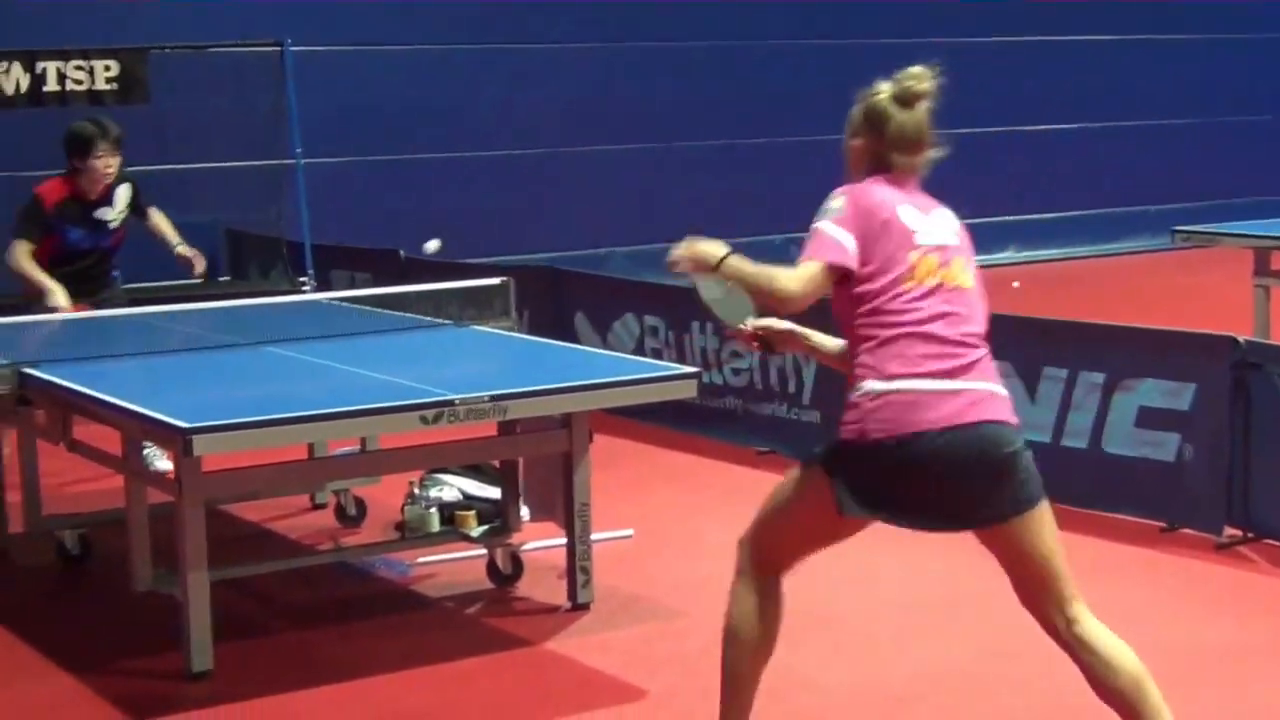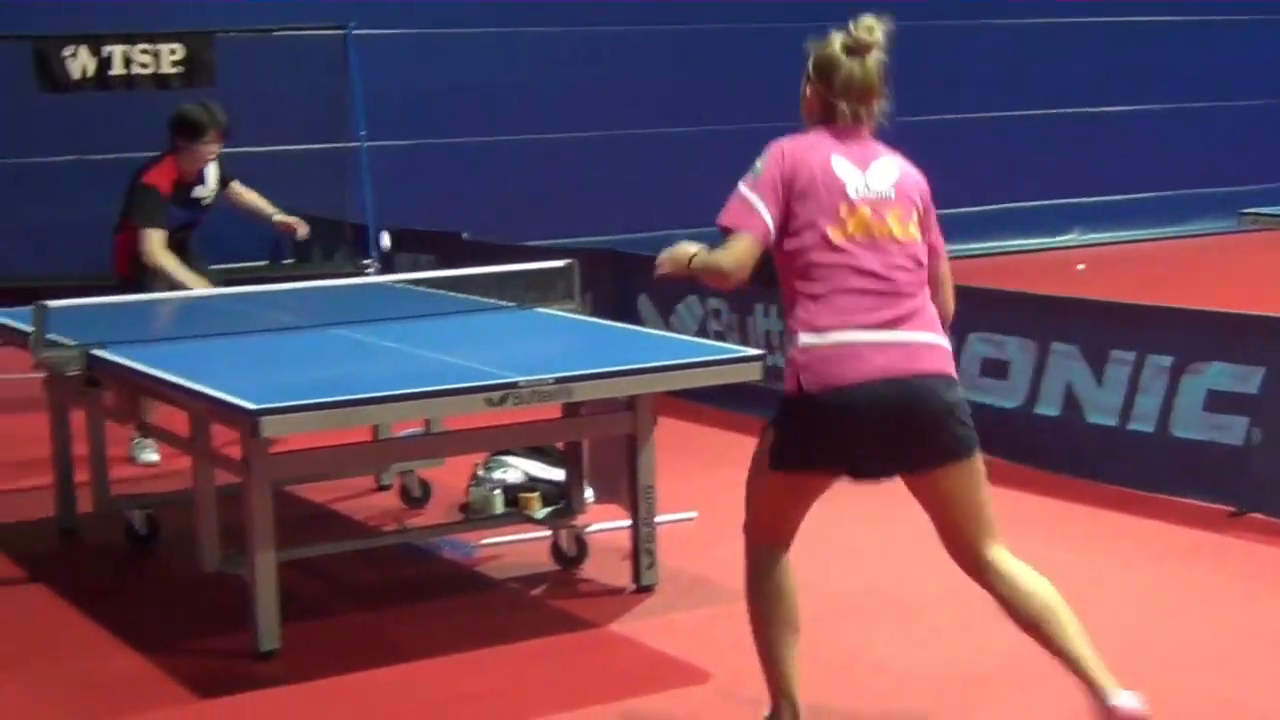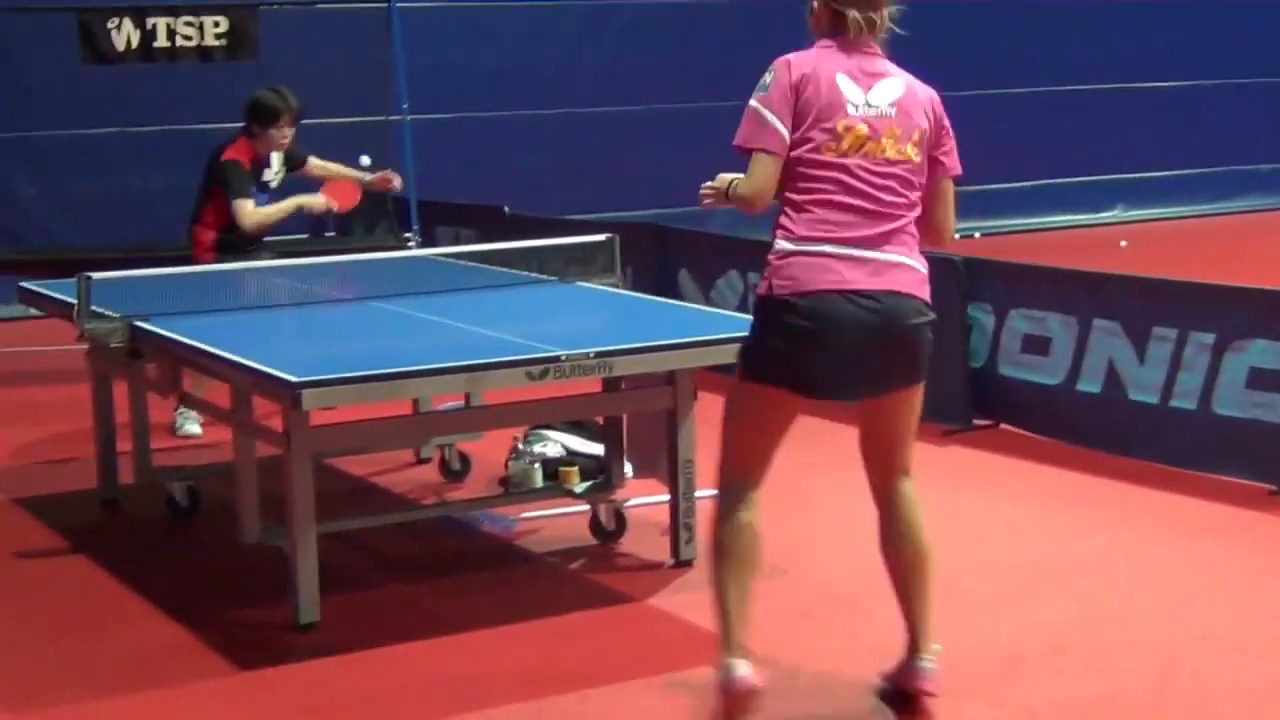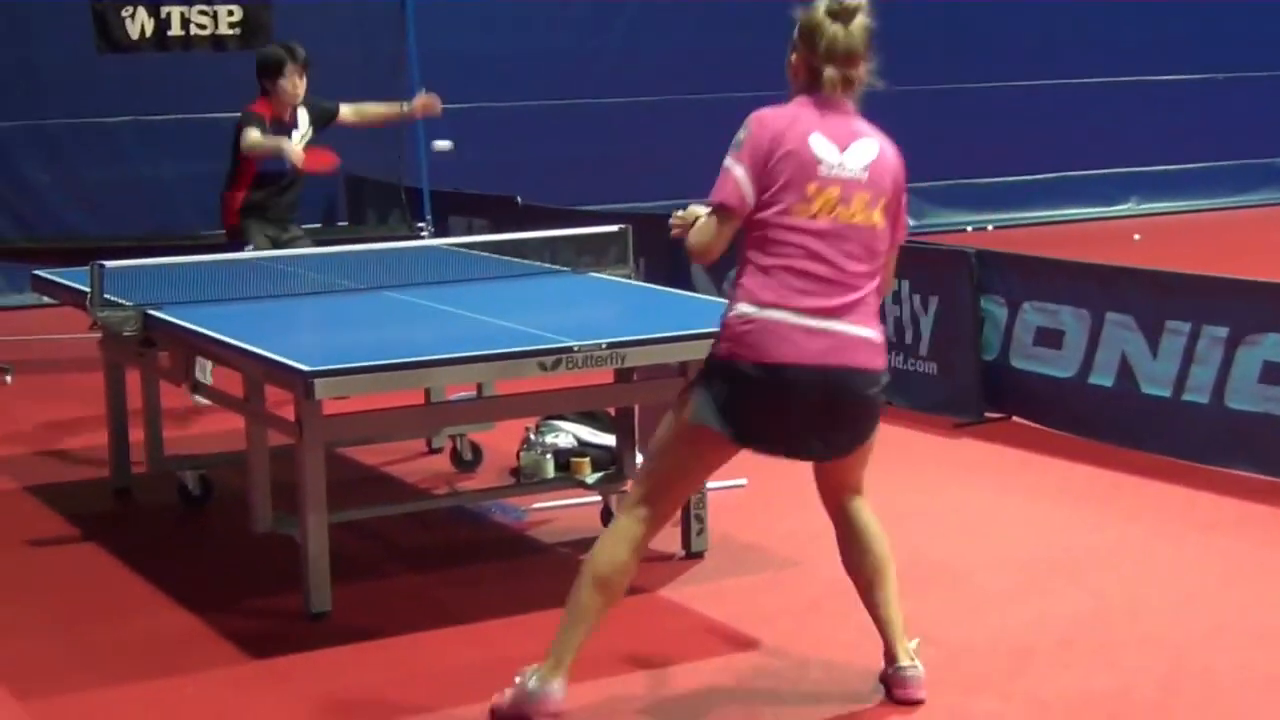
dt=0.2s
person 1, frame 1
left shoulder: (857, 202)
right shoulder: (947, 222)
left elbow: (793, 292)
left wrist: (723, 259)
right wrist: (800, 340)
left hip: (891, 435)
right hip: (986, 431)
left knee: (758, 562)
right knee: (1067, 617)
person 1, frame 2
left shoulder: (788, 157)
right shoulder: (908, 176)
left elbow: (731, 269)
left wrist: (687, 259)
left hip: (830, 389)
right hip: (926, 382)
left knee: (765, 545)
right knee: (986, 556)
person 1, frame 3
left shoulder: (795, 72)
right shoulder: (922, 98)
left elbow: (756, 191)
right elbow: (941, 231)
left wrist: (726, 187)
left hip: (804, 301)
right hip: (900, 307)
left knee: (738, 485)
right knee: (894, 484)
right ankle: (920, 660)
person 1, frame 4
left shoulder: (770, 127)
right shoulder: (886, 156)
left elbow: (708, 247)
left wrist: (695, 221)
left hip: (759, 358)
right hip: (854, 369)
left knee: (640, 511)
right knee: (847, 499)
right ankle: (901, 662)
person 2, frame 1
left shoulder: (124, 186)
right shoulder: (47, 197)
left elbow: (150, 214)
right elbow: (18, 255)
left wrist: (178, 246)
right wrist: (51, 288)
left hip: (102, 287)
right hip: (55, 292)
left ankle: (148, 444)
person 2, frame 2
left shoulder: (211, 166)
right shoulder: (153, 182)
left elbow: (234, 189)
right elbow: (153, 251)
left wrist: (277, 216)
right wrist: (198, 286)
left hip: (181, 263)
right hip: (145, 266)
right ankle: (141, 434)
person 2, frame 3
left shoulder: (278, 149)
right shoulder: (232, 160)
left elbow: (316, 166)
right elbow: (248, 220)
left wrist: (366, 179)
right wrist: (300, 201)
left hip: (252, 247)
right hip: (220, 249)
right ankle: (187, 408)
person 2, frame 4
left shoulder: (304, 110)
right shoulder: (256, 116)
left elbow: (353, 113)
right elbow: (249, 144)
left wrist: (406, 109)
right wrist: (281, 144)
left hip: (283, 220)
right hip: (250, 219)
right ankle: (208, 364)
